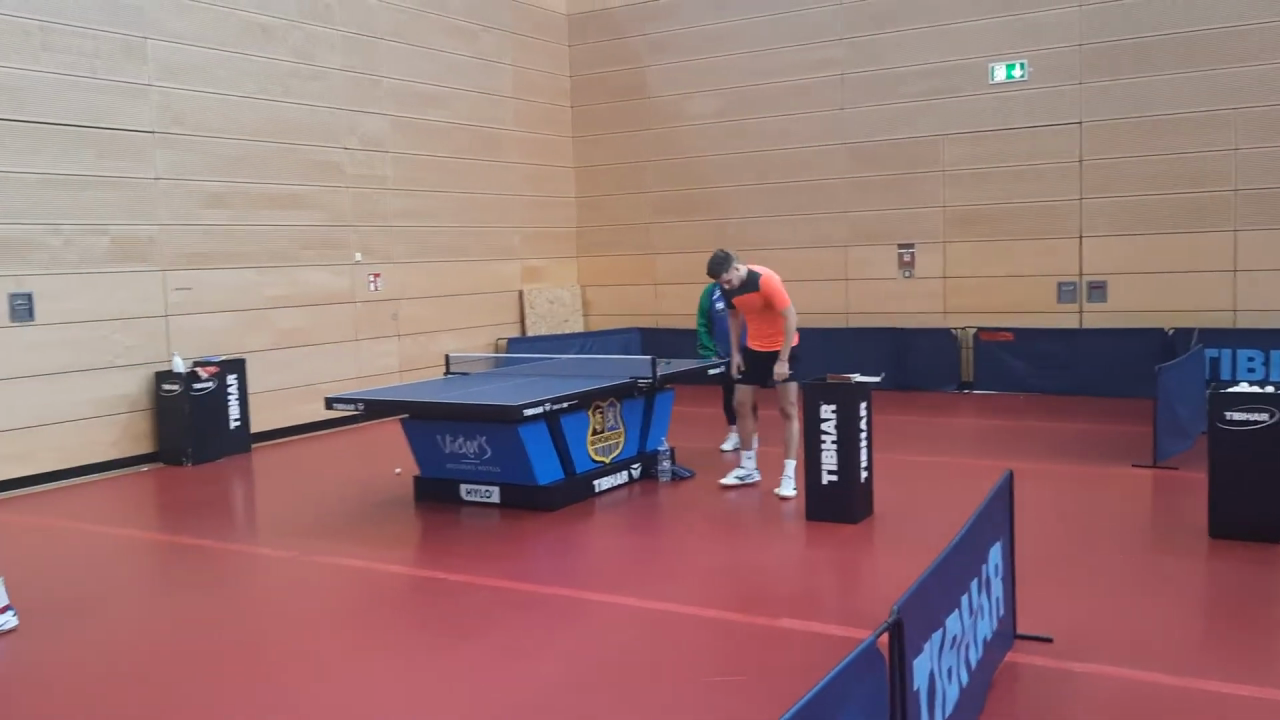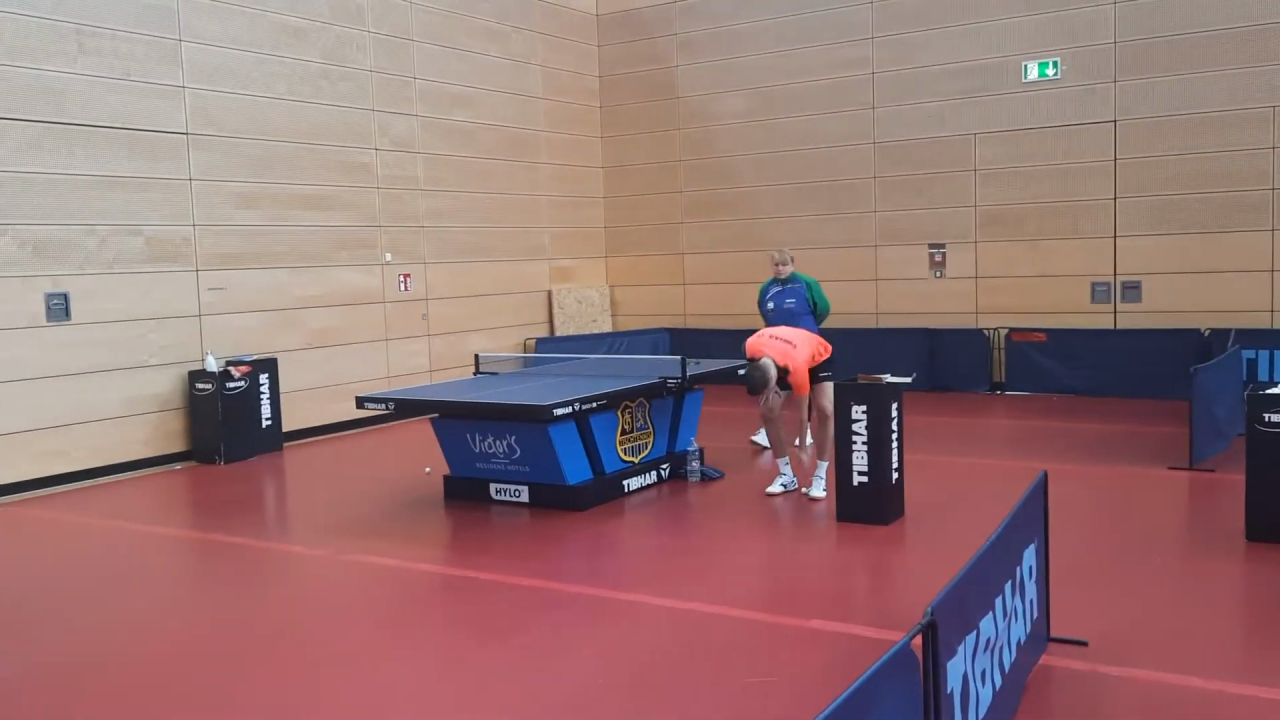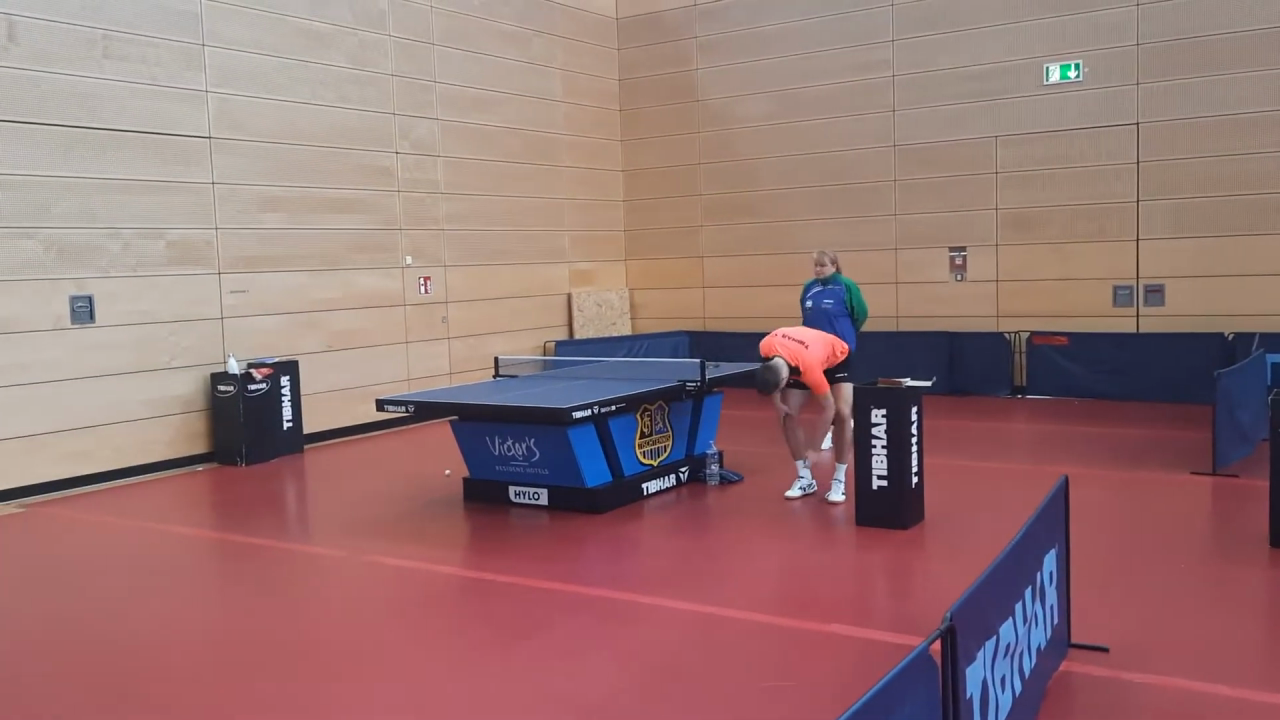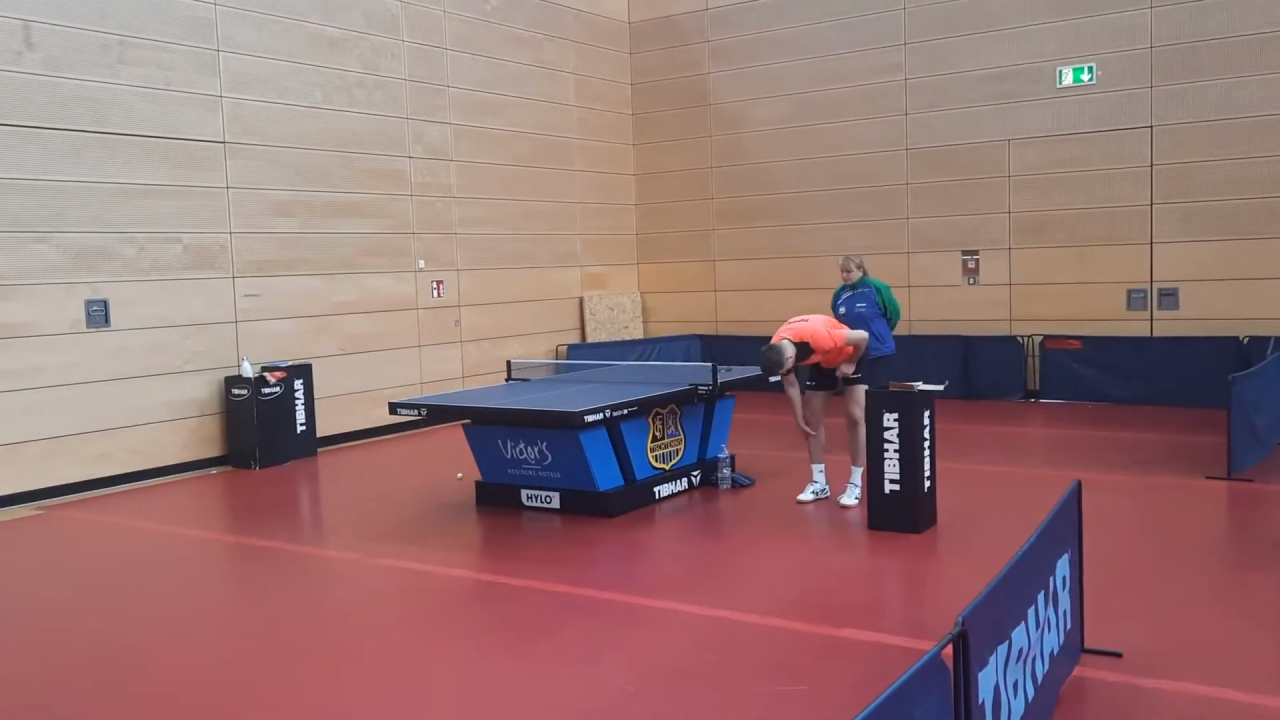
dt=0.5s
person 1, frame 1
right shoulder: (710, 292)
right elbow: (703, 325)
right wrist: (708, 351)
right hip: (724, 353)
right knee: (728, 393)
left ankle: (751, 433)
right ankle: (733, 434)
person 1, frame 2
left shoulder: (806, 284)
right shoulder: (766, 289)
left elbow: (823, 309)
left wrist: (806, 329)
right wrist: (777, 330)
left ankle: (805, 430)
right ankle: (766, 433)
person 1, frame 3
left shoulder: (844, 286)
right shoulder: (809, 291)
left elbow: (861, 314)
left wrist: (846, 330)
left knee: (838, 394)
left ankle: (834, 431)
right ankle: (847, 423)
person 1, frame 4
left shoulder: (876, 288)
right shoulder: (839, 294)
left elbow: (893, 312)
right elbow: (839, 320)
left wrist: (879, 333)
left hip: (876, 351)
left knee: (875, 393)
right knee: (855, 404)
person 2, frame 1
left shoulder: (766, 280)
right shoulder: (728, 287)
left elbow: (790, 318)
left wrist: (783, 360)
right wrist: (735, 353)
left hip: (782, 349)
right hip: (753, 349)
left knee: (788, 410)
right knee: (741, 404)
left ankle: (789, 476)
right ankle: (748, 468)
person 2, frame 2
left shoulder: (796, 368)
right shoulder: (752, 348)
left elbow: (803, 411)
right wrist: (768, 389)
left hip: (819, 358)
right hip: (781, 361)
left knee: (825, 410)
right knee: (768, 413)
left ankle: (820, 477)
right ankle: (785, 474)
person 2, frame 3
left shoulder: (809, 368)
right shoulder: (766, 347)
left elbow: (829, 408)
left wrist: (814, 450)
right wrist: (778, 403)
left hip: (837, 359)
right knee: (788, 416)
left ankle: (839, 480)
right ankle: (804, 478)
person 2, frame 4
left shoulder: (815, 336)
right shoulder: (776, 349)
left elbow: (863, 336)
right elbow: (790, 385)
left wrist: (851, 363)
right wrist: (799, 419)
left hip: (849, 356)
right hip: (822, 362)
right knee: (812, 418)
left ankle: (855, 484)
right ankle: (819, 483)
